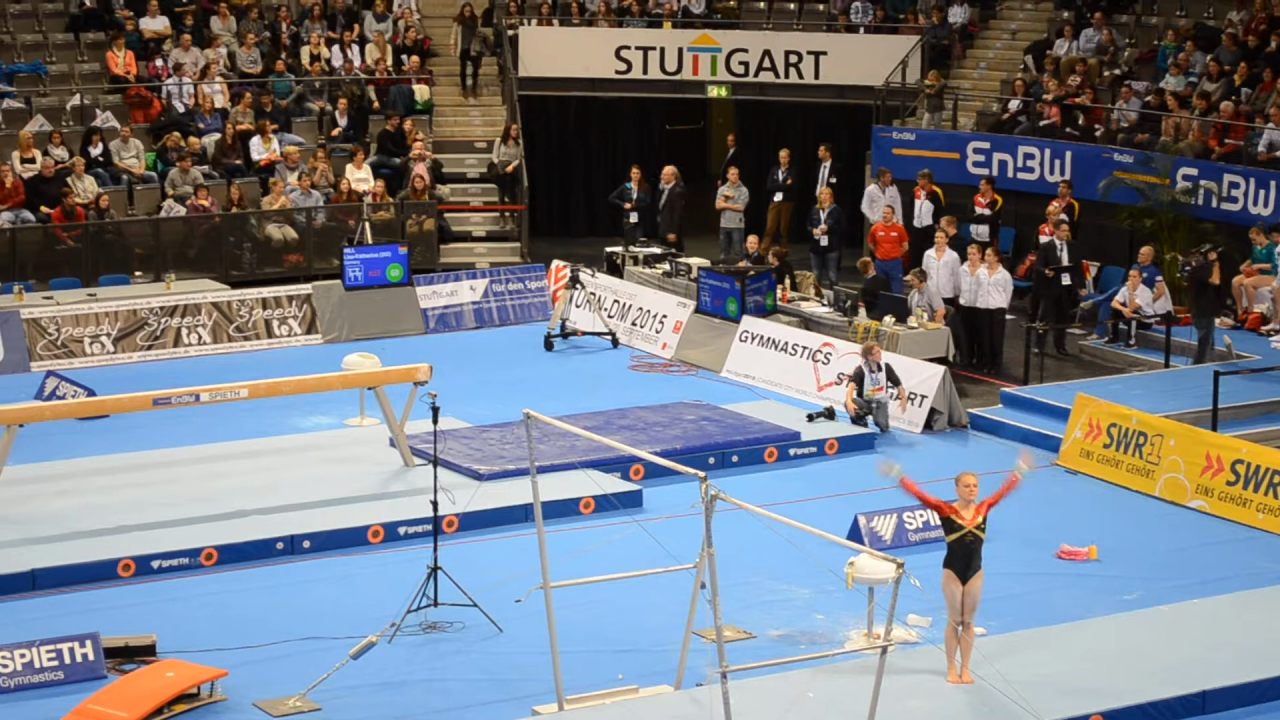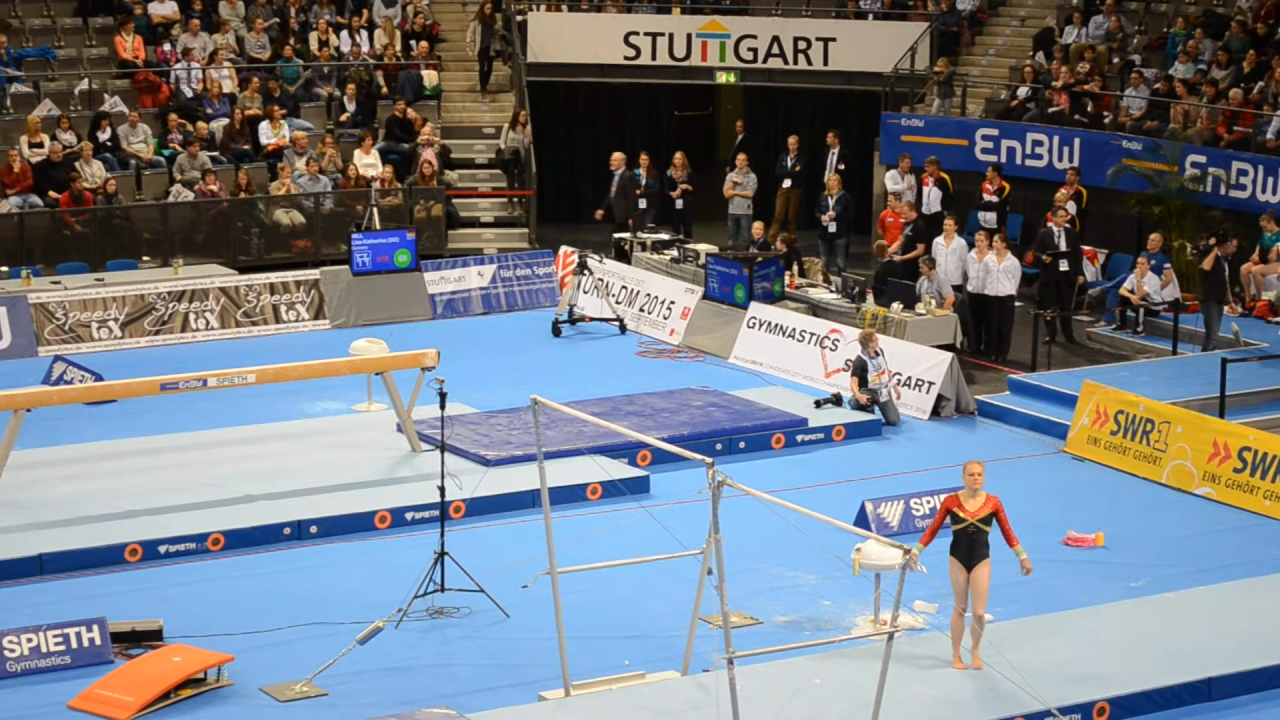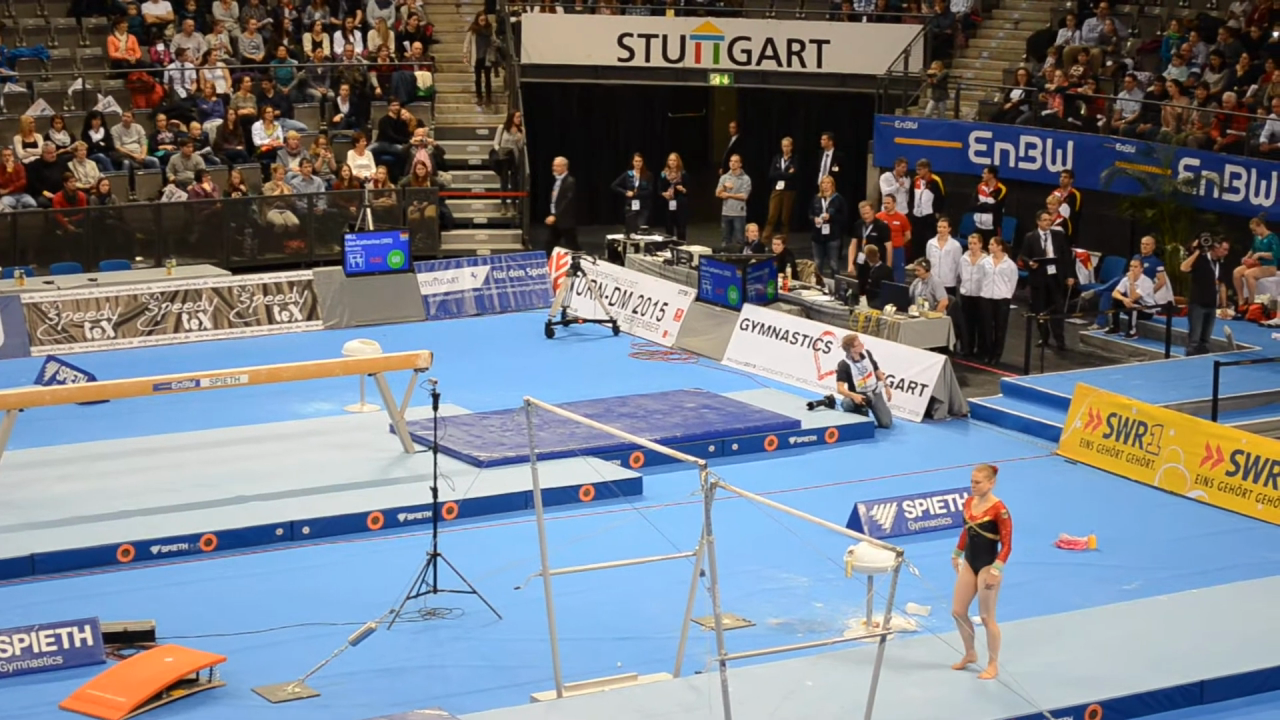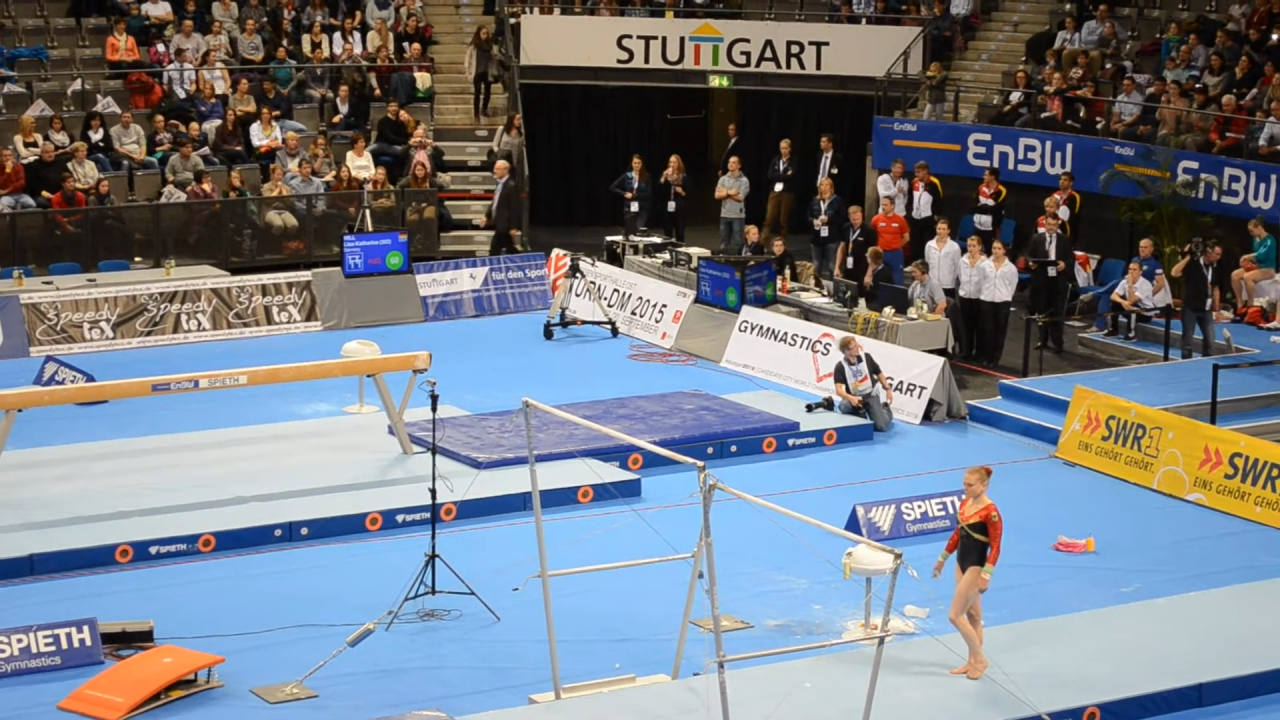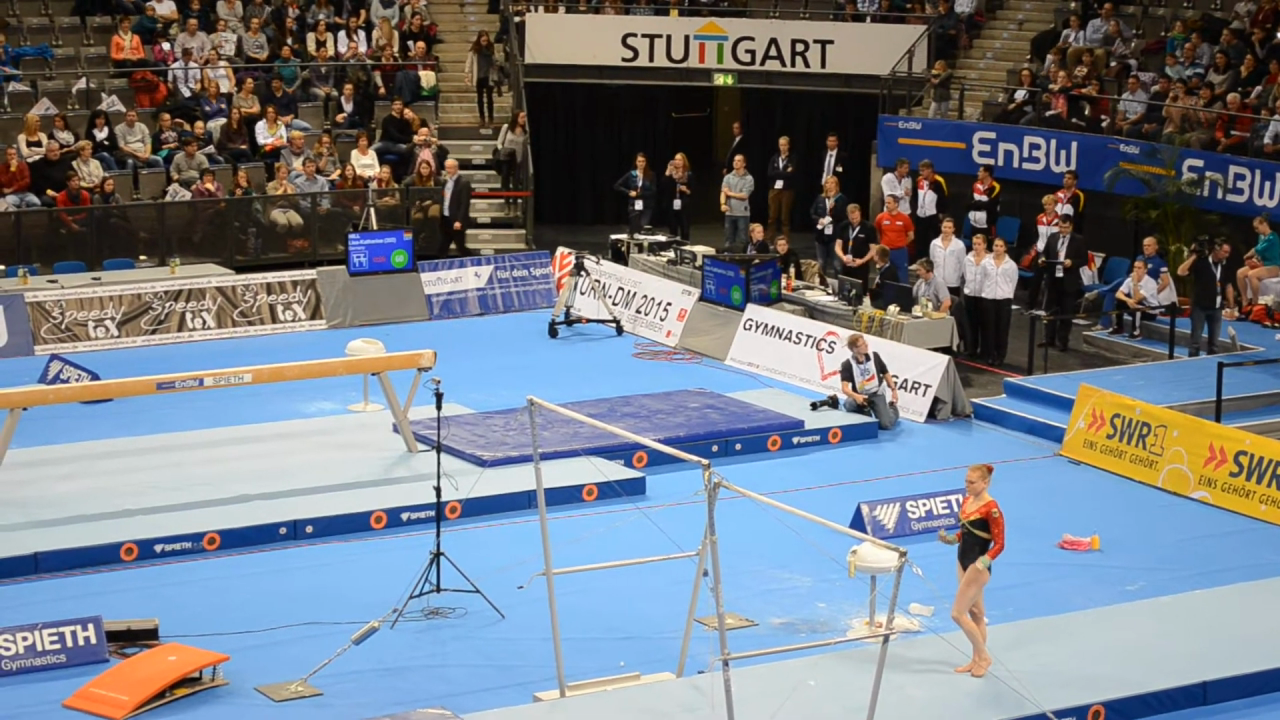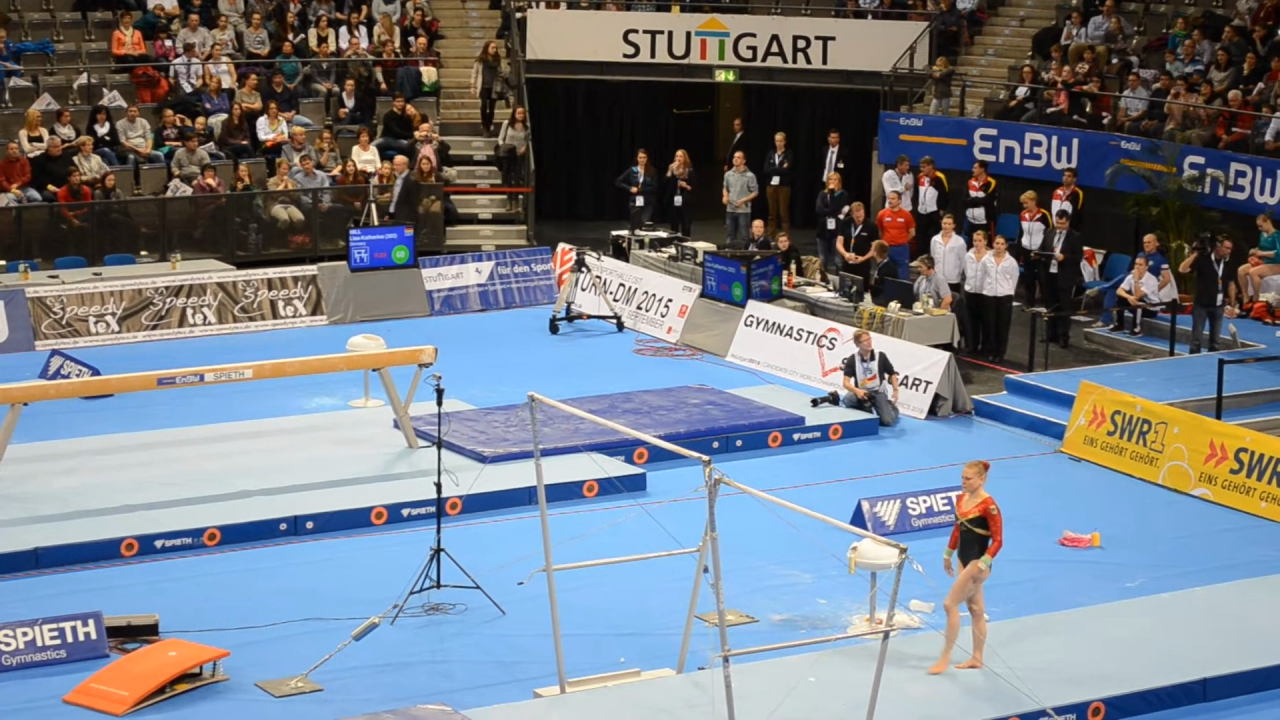
dt=0.7s
person 1, frame 1
left shoulder: (983, 509)
right shoulder: (947, 509)
left elbow: (1004, 490)
right elbow: (918, 494)
left wrist: (1020, 471)
right wrist: (898, 477)
left hip: (975, 573)
right hip: (952, 572)
left knee: (968, 623)
right knee: (955, 622)
left ankle: (965, 668)
right ankle: (952, 669)
person 1, frame 2
left shoulder: (993, 502)
right shoulder: (951, 501)
left elbow: (1007, 531)
right elbow: (934, 527)
left wrist: (1022, 556)
right wrist: (916, 551)
left hip: (981, 560)
right hip: (958, 559)
left knee: (979, 611)
right knee: (960, 608)
left ankle: (975, 651)
right ankle: (956, 655)
person 1, frame 3
left shoulder: (999, 510)
right shoulder: (969, 502)
left elbow: (1007, 545)
left wrist: (995, 571)
right wrist: (956, 555)
left hip: (987, 566)
right hip: (969, 563)
left knee: (987, 617)
right knee: (958, 611)
left ankle: (993, 665)
right ankle: (970, 654)
person 1, frame 4
left shoulder: (991, 512)
right shoulder: (965, 503)
left elbow: (995, 548)
left wrist: (985, 576)
right wrist: (942, 558)
left hip: (976, 567)
right hip: (962, 563)
left knee: (955, 615)
right knee: (972, 615)
left ankle: (980, 659)
right ankle: (972, 661)
person 1, frame 5
left shoulder: (991, 509)
right shoulder: (967, 501)
left elbow: (999, 544)
left wrist: (980, 565)
right wrist: (950, 538)
left hip: (977, 566)
right hip: (965, 562)
left knee: (958, 613)
right knee: (975, 613)
left ankle: (984, 657)
right ankle: (976, 659)
person 1, frame 6
left shoulder: (989, 505)
right shoulder: (961, 499)
left elbow: (997, 541)
left wrist: (982, 565)
right wrist: (948, 555)
left hip: (978, 563)
right hip: (964, 559)
left knee: (950, 604)
right knee: (976, 609)
left ankle: (945, 656)
right ankle: (976, 658)
